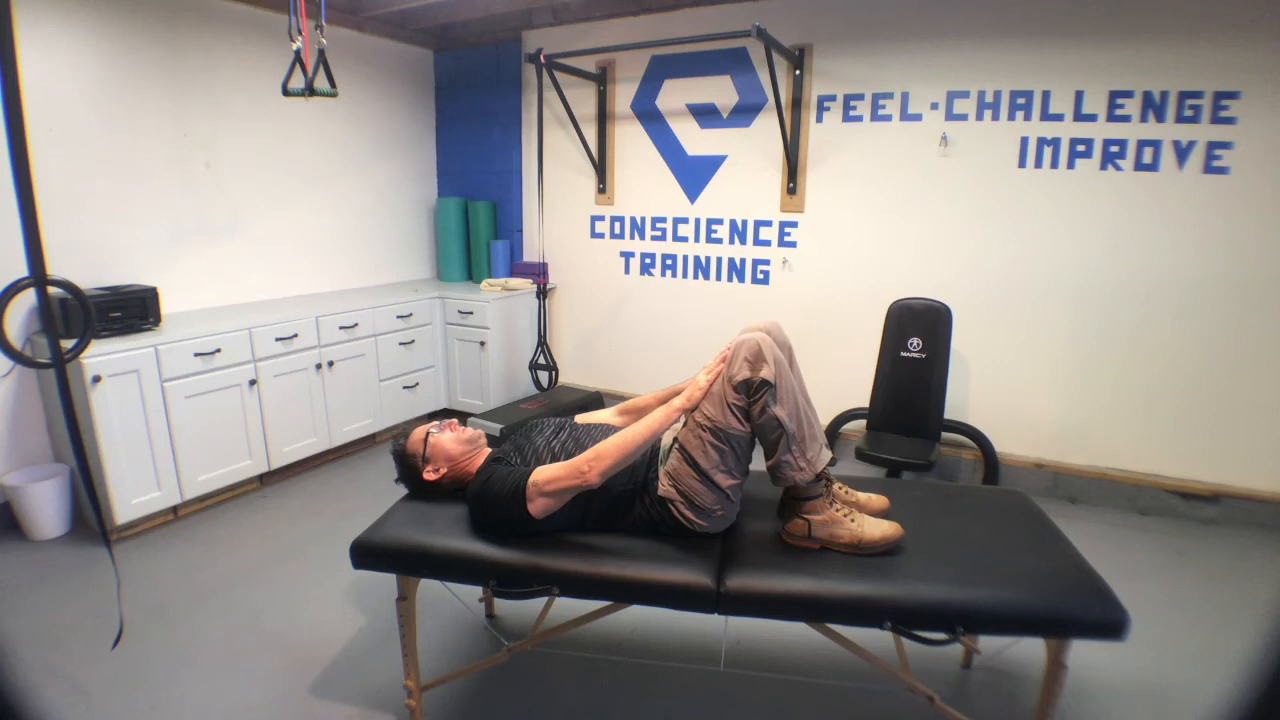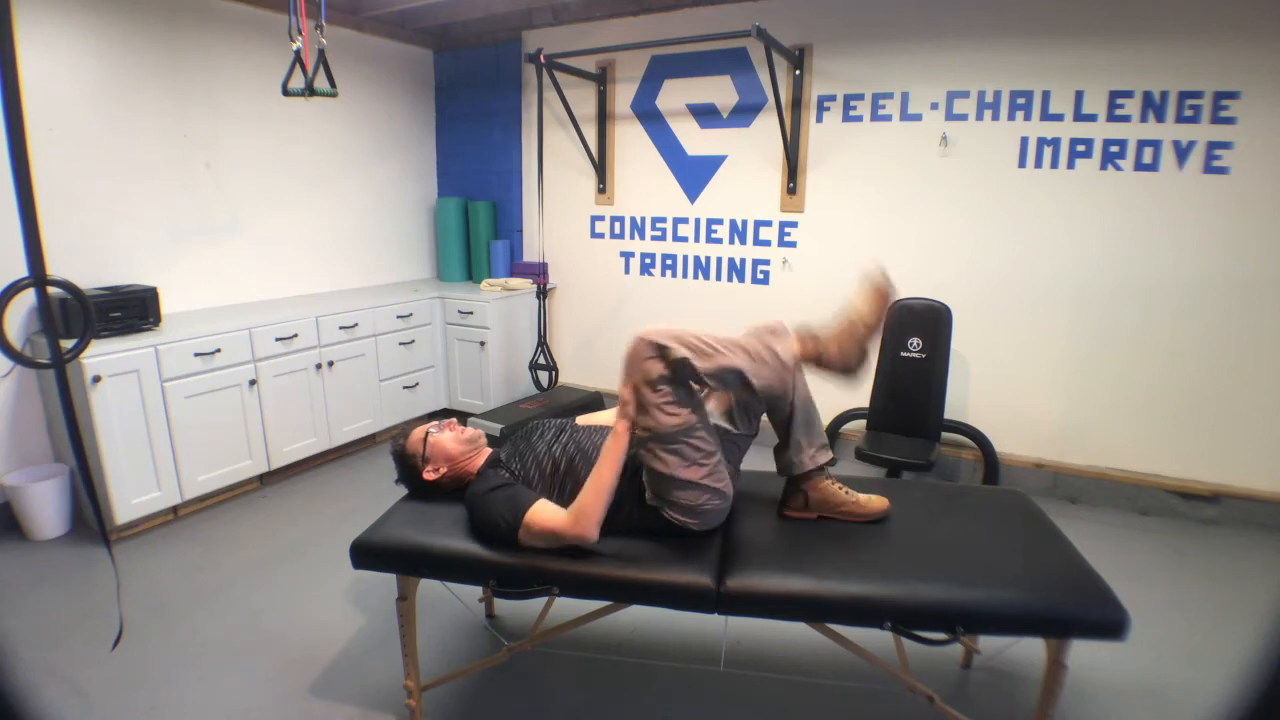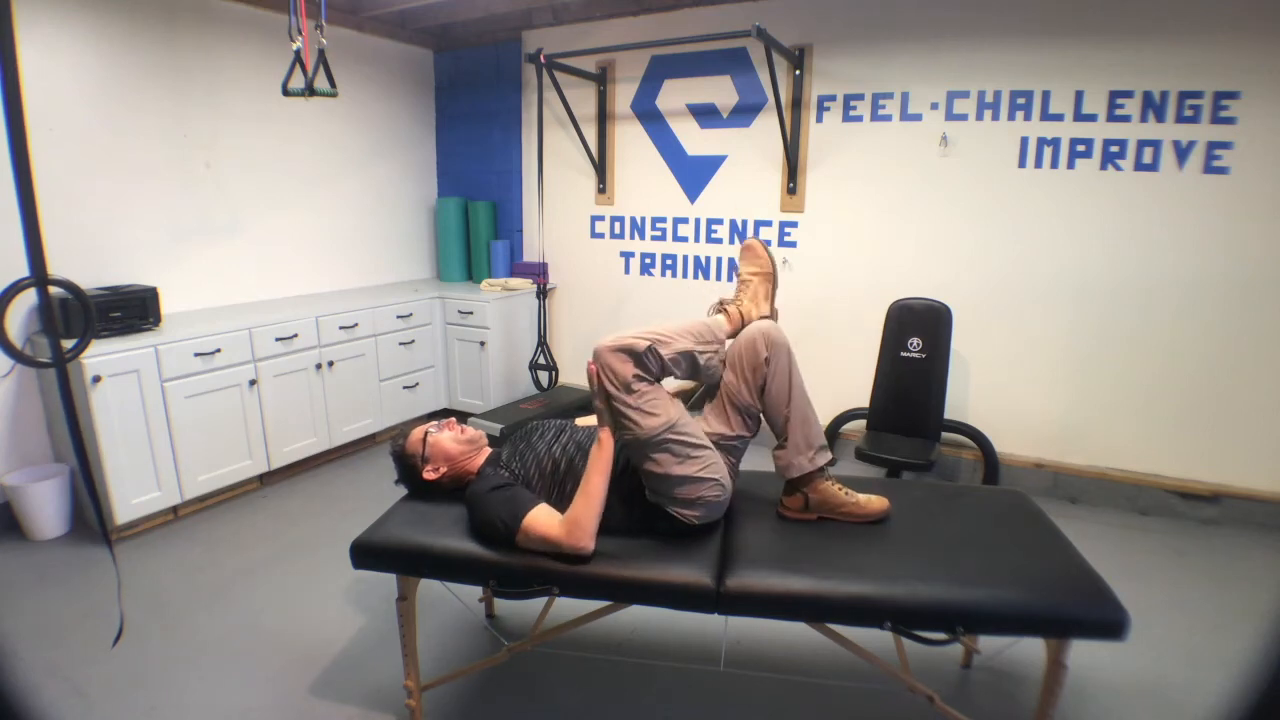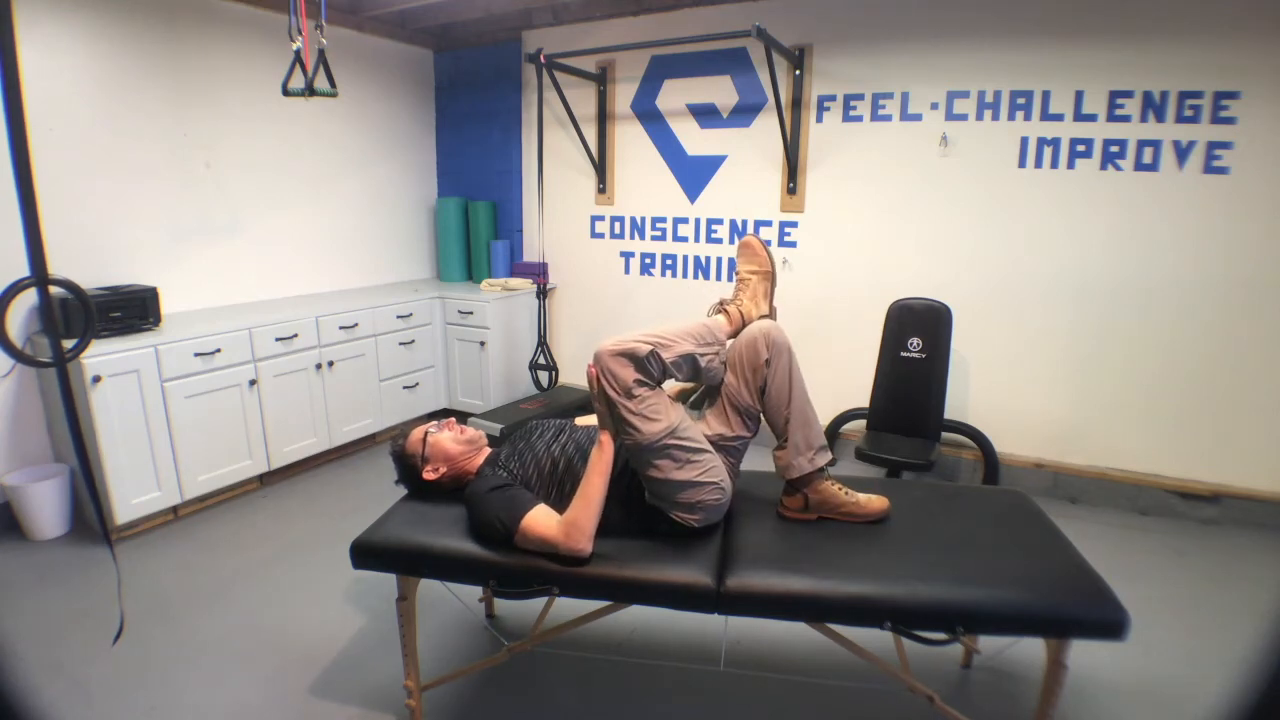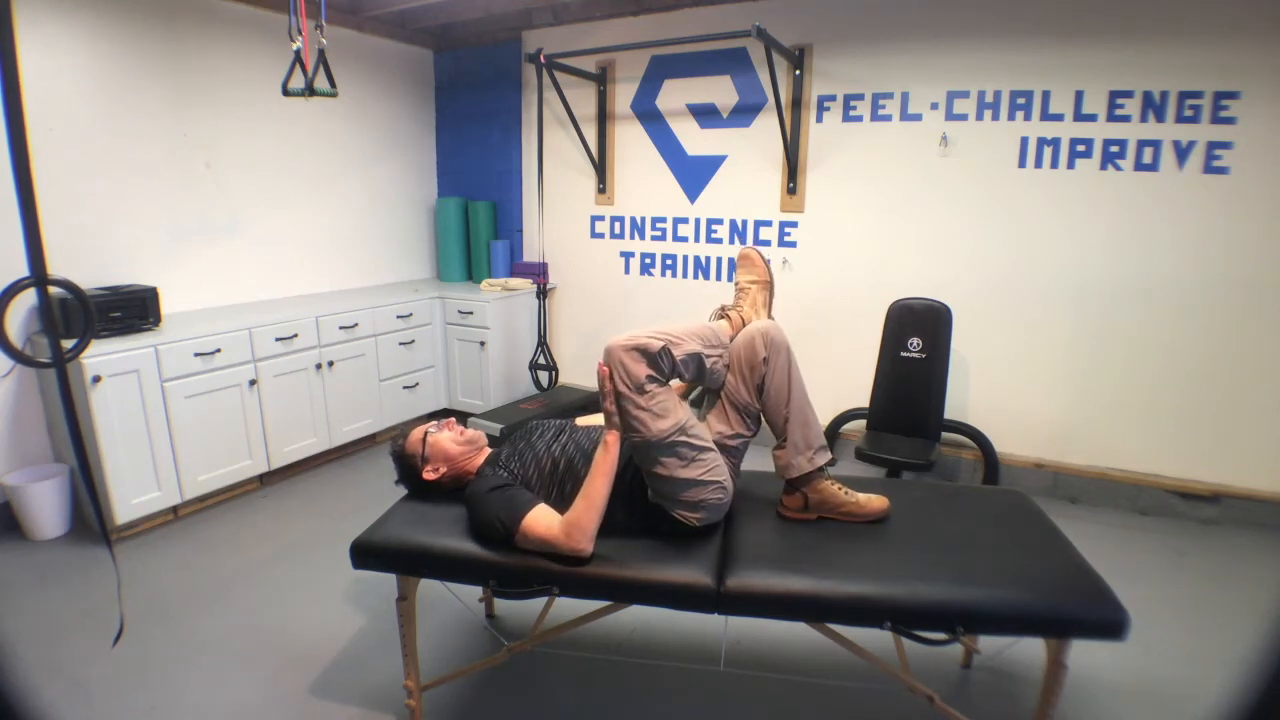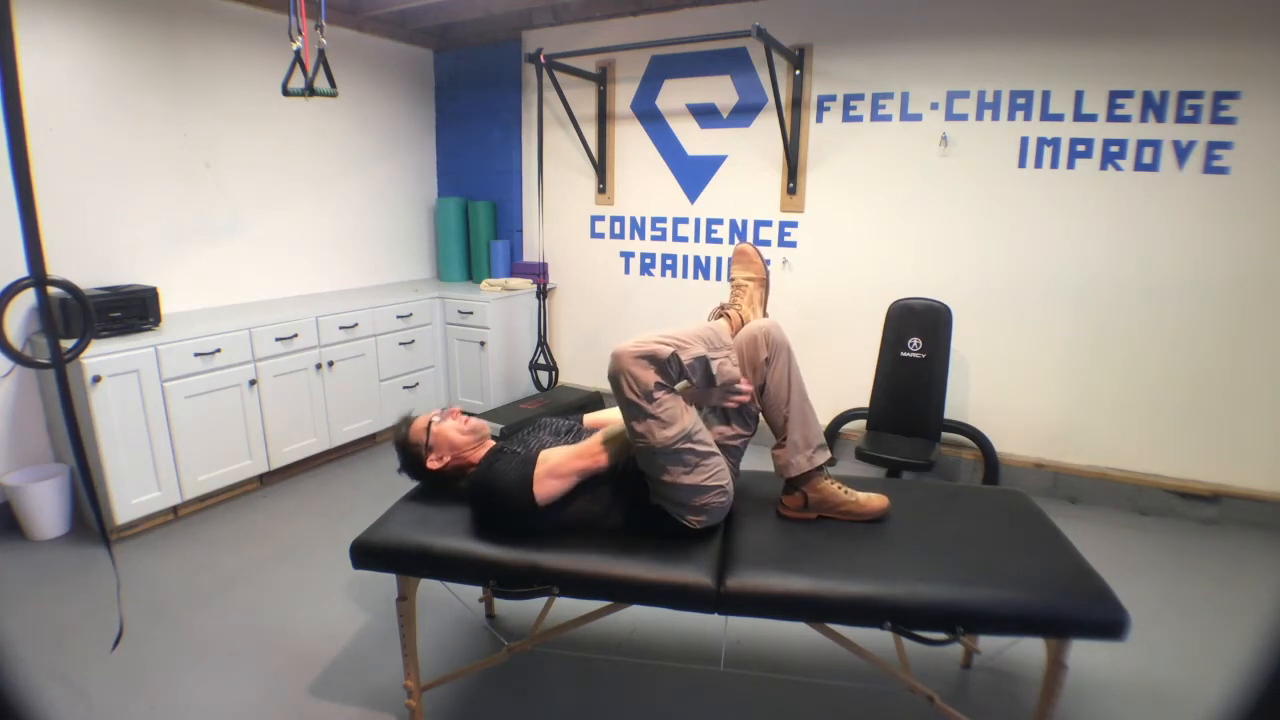
dt=0.5s
person 1, frame 1
left shoulder: (520, 441)
right shoulder: (491, 492)
left elbow: (617, 415)
right elbow: (588, 472)
left wrist: (699, 385)
right wrist: (684, 402)
left hip: (668, 455)
right hip: (686, 500)
left knee: (766, 337)
right knee: (753, 354)
left ankle: (812, 482)
right ankle: (812, 509)
person 1, frame 2
left shoulder: (522, 441)
right shoulder: (490, 500)
left elbow: (611, 416)
right elbow: (581, 529)
right wrist: (625, 428)
left hip: (694, 452)
right hip: (687, 500)
left knee: (772, 335)
right knee: (651, 345)
left ankle: (807, 488)
right ankle: (816, 348)
person 1, frame 3
left shoulder: (522, 439)
right shoulder: (488, 498)
right elbow: (576, 540)
left wrist: (692, 384)
right wrist: (607, 429)
left hip: (701, 461)
right hip: (693, 493)
left knee: (764, 342)
right knee: (614, 354)
left ankle: (808, 486)
right ankle: (736, 314)
person 1, frame 4
left shoulder: (524, 438)
right shoulder: (487, 496)
left elbow: (638, 413)
right elbow: (574, 541)
left wrist: (695, 381)
right wrist: (607, 432)
left hip: (702, 459)
right hip: (694, 496)
left knee: (766, 339)
right knee: (614, 358)
left ankle: (807, 486)
right ankle: (735, 315)
person 1, frame 5
left shoulder: (527, 436)
right shoulder: (488, 497)
right elbow: (576, 540)
left wrist: (682, 384)
right wrist: (614, 432)
left hip: (704, 460)
right hip: (693, 497)
left knee: (765, 339)
right knee: (624, 353)
left ankle: (807, 486)
right ankle: (735, 321)
person 1, frame 6
left shoulder: (527, 437)
right shoulder: (495, 483)
left elbow: (615, 419)
right elbow: (595, 455)
left wrist: (696, 388)
right wrist: (691, 393)
left hip: (696, 460)
right hip: (693, 499)
left knee: (766, 337)
right knee: (631, 358)
left ankle: (806, 484)
right ankle: (733, 320)
